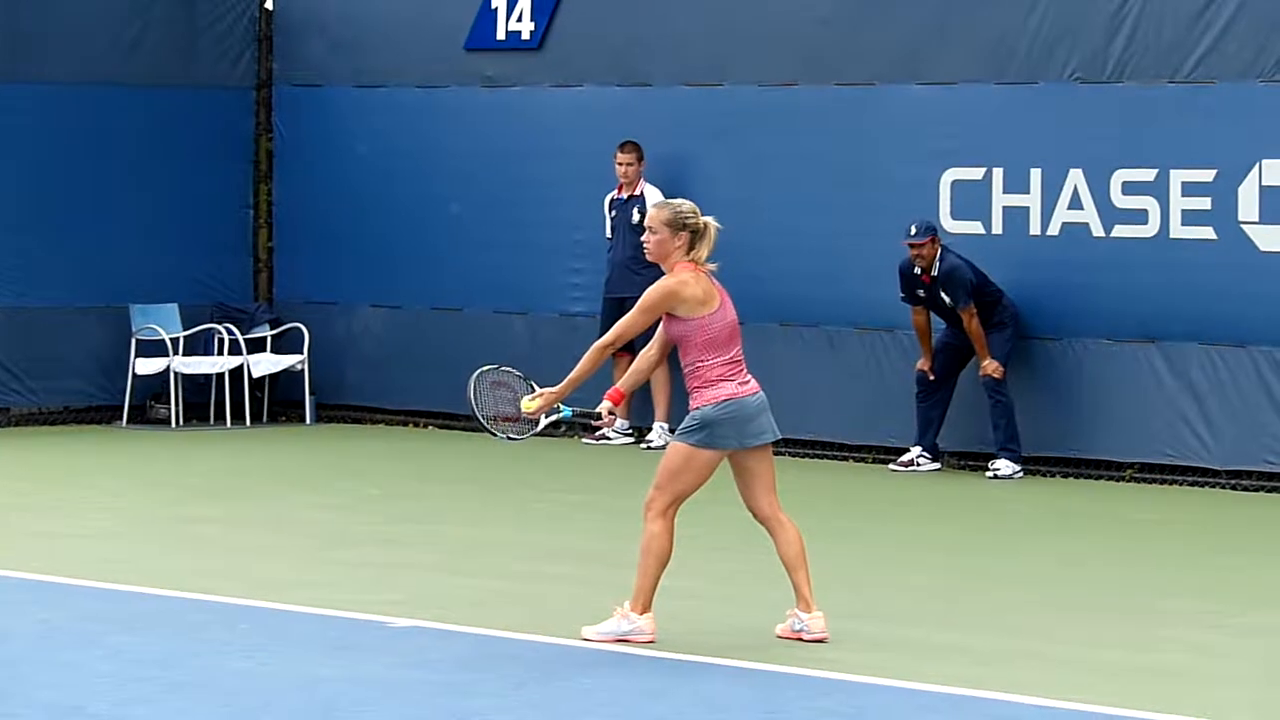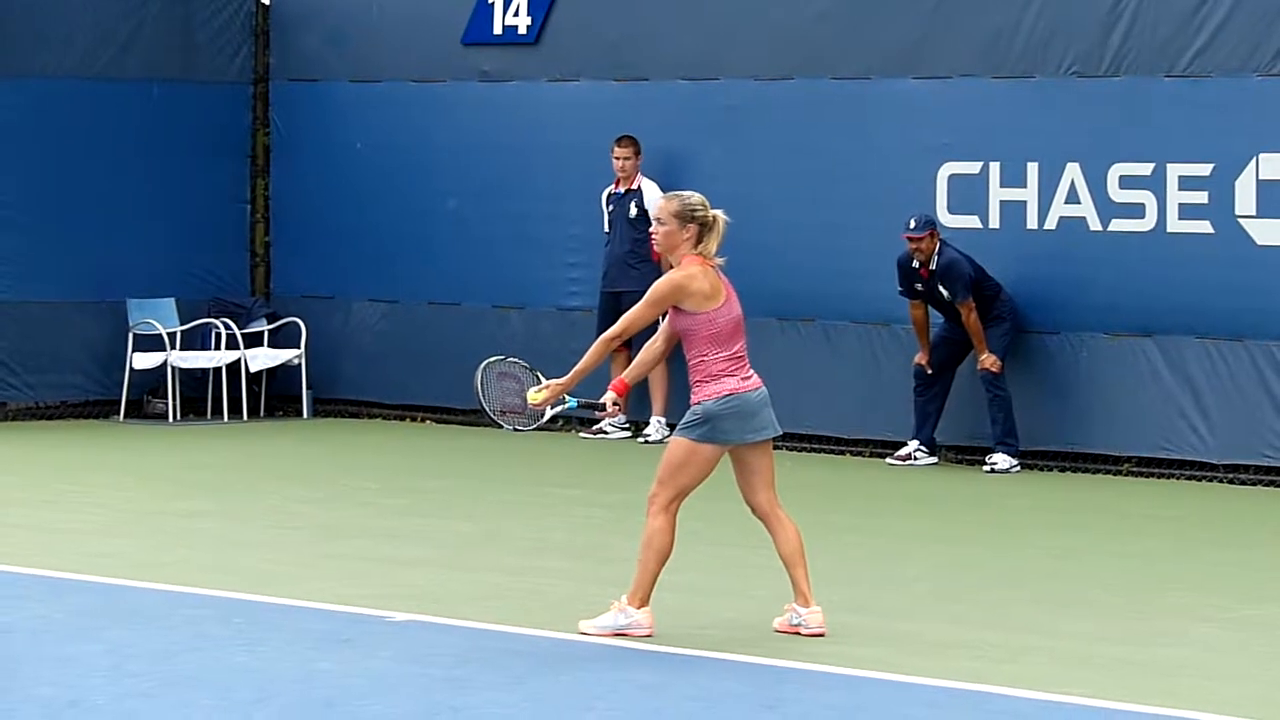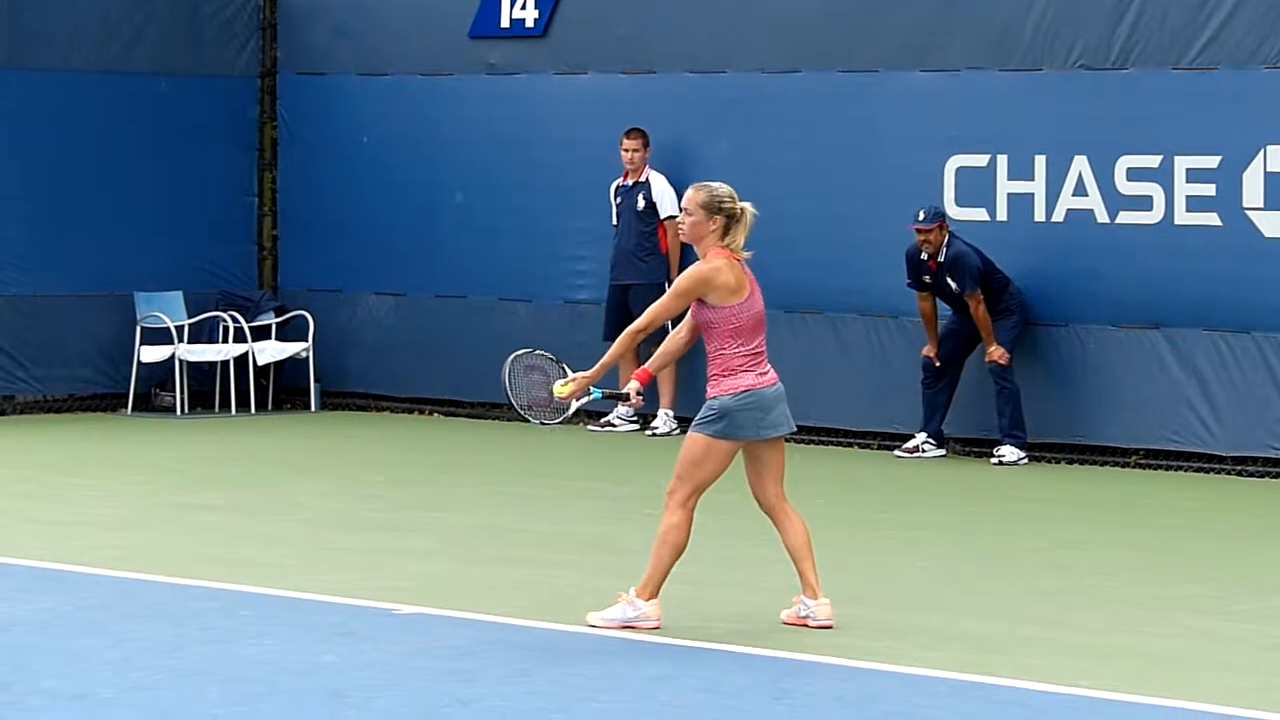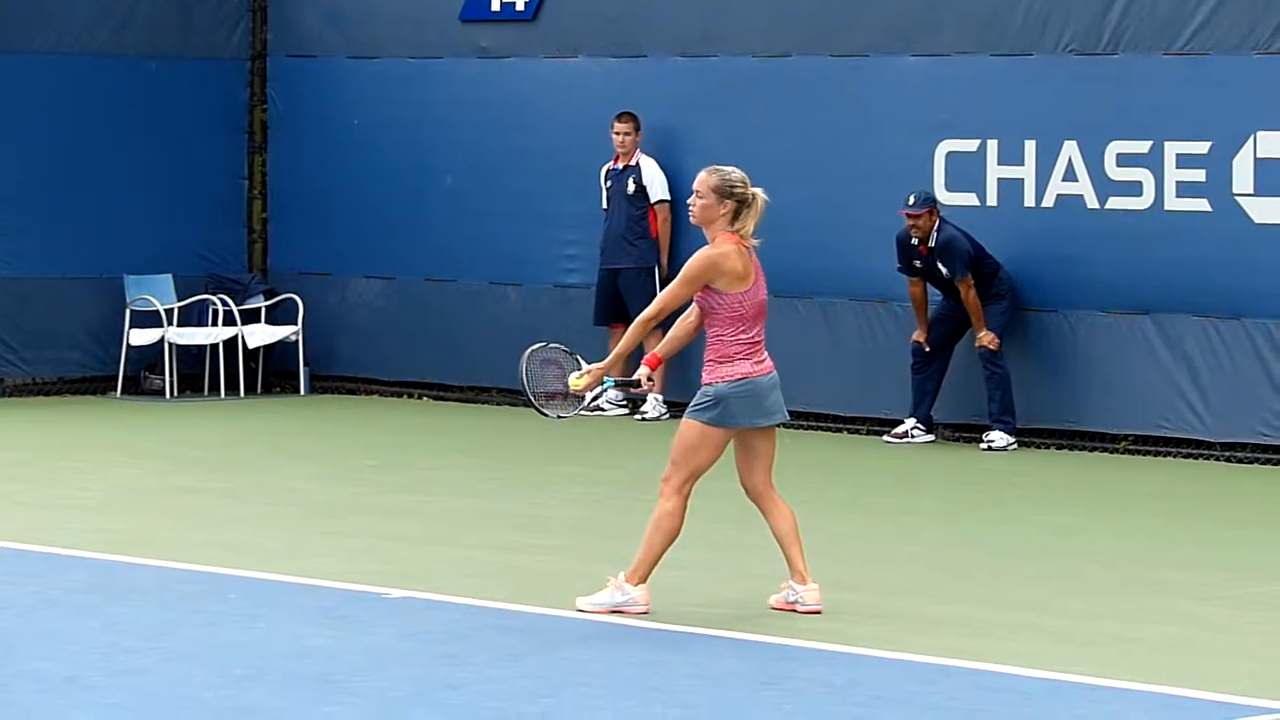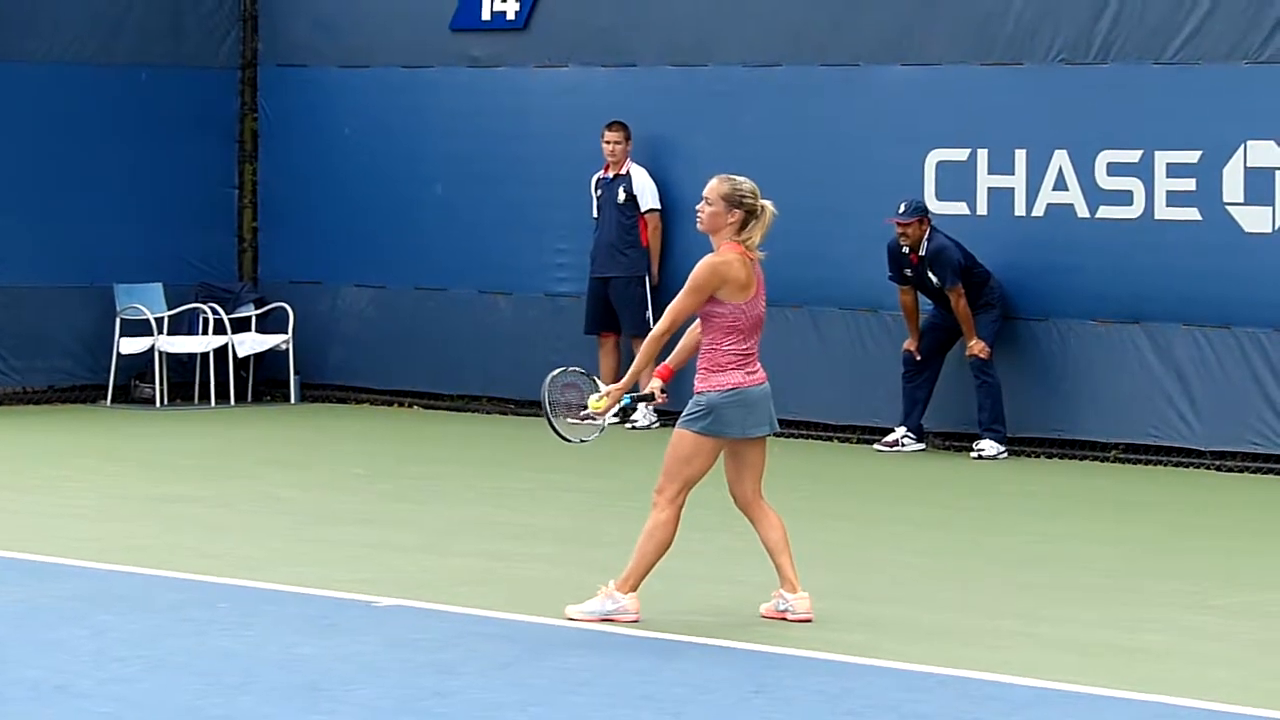
dt=1s
person 1, frame 1
left shoulder: (674, 285)
right shoulder: (696, 279)
left elbow: (608, 343)
right elbow: (654, 350)
left wrist: (560, 391)
right wrist: (615, 397)
left hip: (716, 410)
right hip: (749, 403)
left knee: (658, 507)
right knee: (769, 511)
left ankle: (637, 616)
right ankle: (808, 615)
person 1, frame 2
left shoulder: (682, 279)
right shoulder: (704, 273)
left elbow: (614, 335)
right elbow: (661, 342)
left wrist: (566, 383)
right wrist: (620, 387)
left hip: (716, 405)
right hip: (750, 398)
left knee: (661, 502)
right knee: (767, 506)
left ankle: (634, 610)
right ankle: (807, 609)
person 1, frame 3
left shoulder: (706, 271)
right shoulder: (731, 265)
left elbow: (641, 327)
right elbow: (684, 333)
left wrist: (592, 375)
right wrist: (642, 377)
left hip: (732, 400)
right hip: (764, 393)
left knee: (679, 498)
right knee: (774, 501)
left ankle: (643, 602)
right ankle: (815, 601)
person 1, frame 4
left shoulder: (714, 256)
right shoulder: (740, 251)
left elbow: (651, 315)
right elbow: (693, 316)
left wrist: (607, 364)
right wrist: (652, 362)
left hip: (728, 387)
right hip: (760, 381)
left knee: (673, 486)
right knee: (761, 489)
left ankle: (631, 587)
right ankle: (803, 586)
person 1, frame 5
left shoulder: (717, 264)
right shoulder: (745, 260)
left elbow: (663, 329)
left wrist: (624, 384)
right wrist: (664, 374)
left hip: (720, 397)
right hip: (752, 392)
left knee: (667, 497)
right knee: (750, 499)
left ankle: (621, 596)
right ankle: (793, 595)
person 2, frame 1
left shoulder: (652, 196)
right shoulder: (610, 200)
left wrist: (660, 280)
right wrist: (615, 274)
left hip: (644, 289)
right hip: (614, 289)
right knee: (620, 354)
left ankle: (661, 427)
right ankle: (620, 426)
person 2, frame 2
left shoulder: (649, 191)
right shoulder: (608, 195)
right wrist: (611, 273)
left hip: (642, 285)
right hip: (612, 284)
right knee: (618, 349)
left ankle: (659, 422)
right ankle: (617, 419)
person 2, frame 3
left shoulder: (658, 184)
right shoulder: (616, 187)
left elbow: (673, 232)
left wrist: (673, 276)
right wrist: (620, 266)
left hip: (650, 279)
right hip: (620, 277)
left knee: (659, 344)
left ankle: (666, 415)
right ankle: (625, 412)
person 2, frame 4
left shoulder: (648, 168)
right shoulder: (607, 171)
left elbow: (663, 216)
left wrist: (663, 259)
right wrist: (609, 250)
left hip: (640, 263)
right hip: (610, 262)
left knee: (649, 327)
right knee: (615, 326)
left ankle: (656, 399)
right ankle: (614, 396)
person 2, frame 5
left shoulder: (639, 177)
right shoulder: (597, 180)
left elbow: (654, 225)
left wrist: (653, 268)
right wrist: (600, 259)
left hip: (632, 273)
right hip: (600, 271)
left knee: (639, 336)
right knee: (606, 336)
left ankle: (646, 408)
person 3, frame 1
left shoulder: (953, 269)
right shoulder: (907, 269)
left elbow: (970, 317)
right elbow: (919, 313)
left wrist: (985, 359)
right wrist: (926, 356)
left hip: (996, 321)
right hip: (957, 326)
left knee: (992, 379)
right knee: (928, 377)
left ankle: (1009, 459)
right ankle: (925, 452)
person 3, frame 2
left shoulder: (952, 263)
right shoulder: (906, 263)
left elbow: (969, 312)
right elbow: (917, 307)
left wrist: (983, 353)
right wrist: (925, 351)
left hip: (995, 316)
right hip: (956, 320)
left knee: (990, 373)
right knee: (926, 371)
left ankle: (1006, 454)
right ankle: (922, 446)
person 3, frame 3
left shoulder: (960, 255)
right shoulder: (914, 255)
left elbow: (977, 303)
right elbow: (925, 299)
left wrist: (991, 346)
right wrist: (933, 343)
left hip: (1003, 308)
right hip: (964, 313)
left knee: (998, 365)
right knee: (934, 364)
left ankle: (1014, 445)
right ankle: (930, 438)
person 3, frame 4
left shoulder: (951, 240)
right shoulder: (905, 240)
left elbow: (968, 288)
right elbow: (916, 284)
left wrist: (981, 331)
right wrist: (923, 328)
left hip: (993, 294)
right hip: (954, 298)
left knee: (988, 351)
right knee: (923, 349)
left ankle: (1003, 431)
right ankle: (919, 424)
person 3, frame 5
left shoulder: (941, 249)
right shoulder: (896, 249)
left elbow: (958, 297)
right elbow: (907, 293)
left wrist: (972, 340)
right wrist: (914, 337)
left hip: (983, 302)
right hip: (945, 307)
left knee: (978, 360)
right knee: (914, 358)
left ankle: (993, 439)
right ankle: (909, 433)
